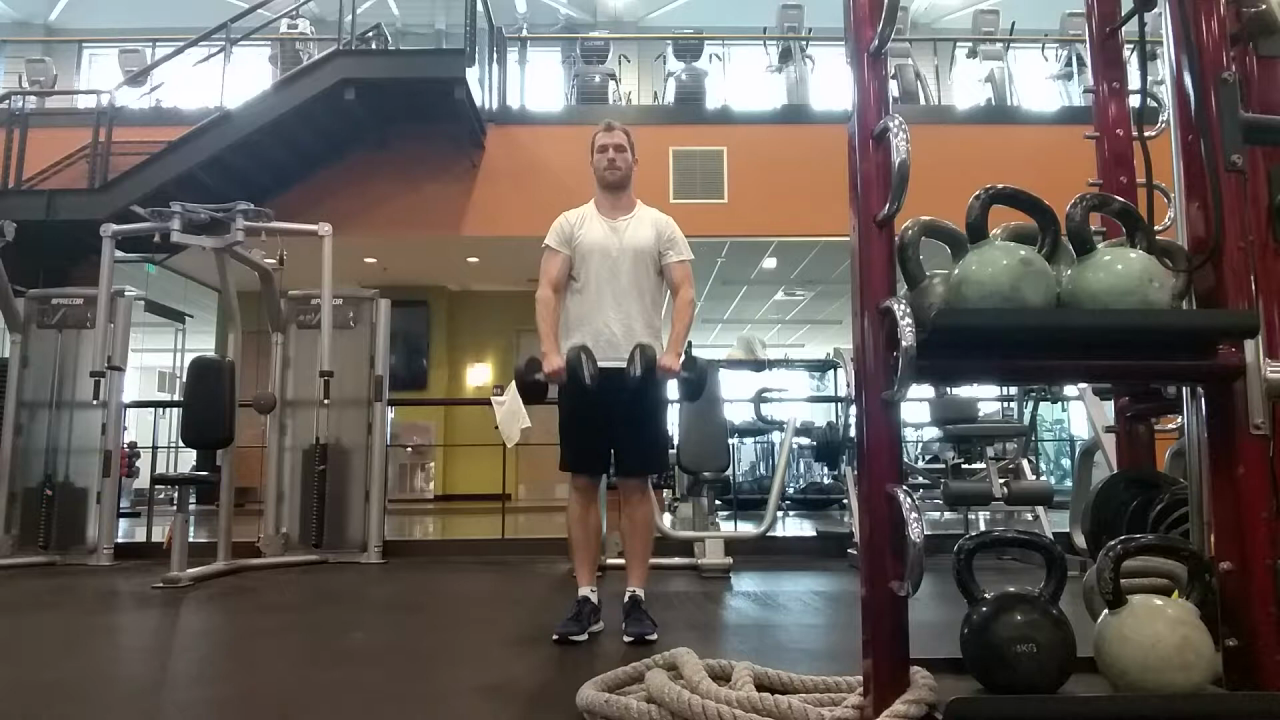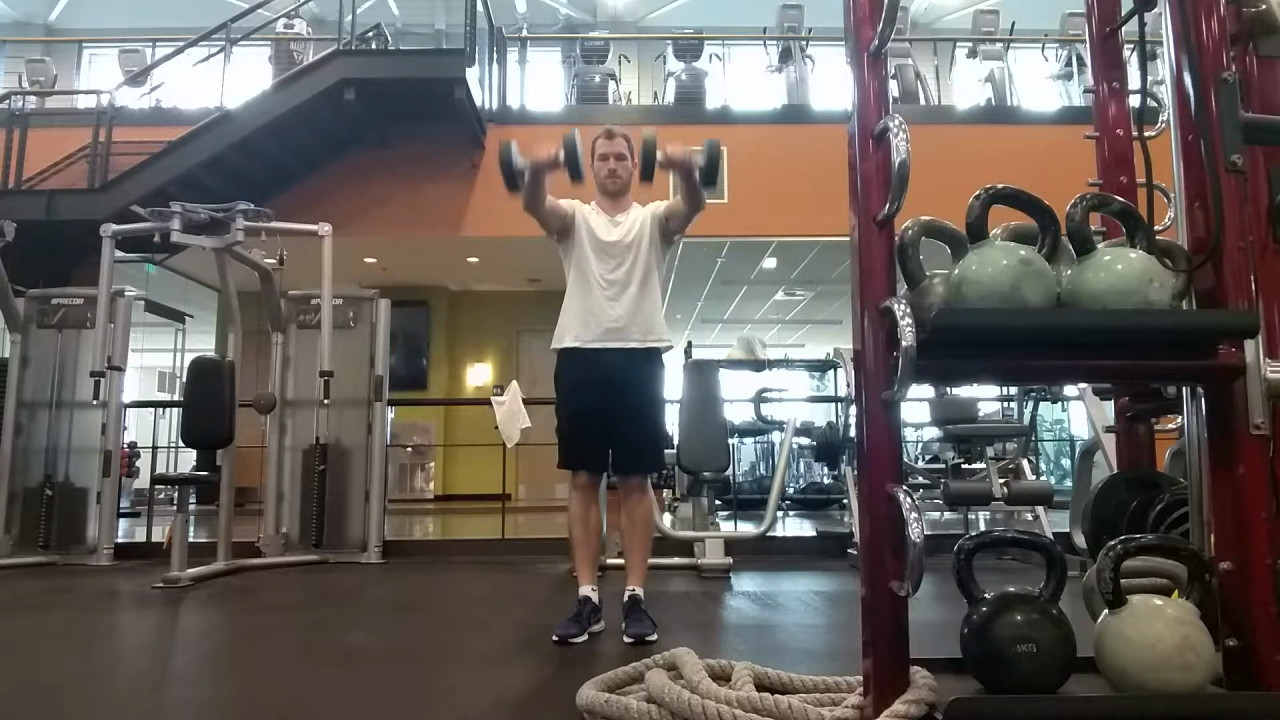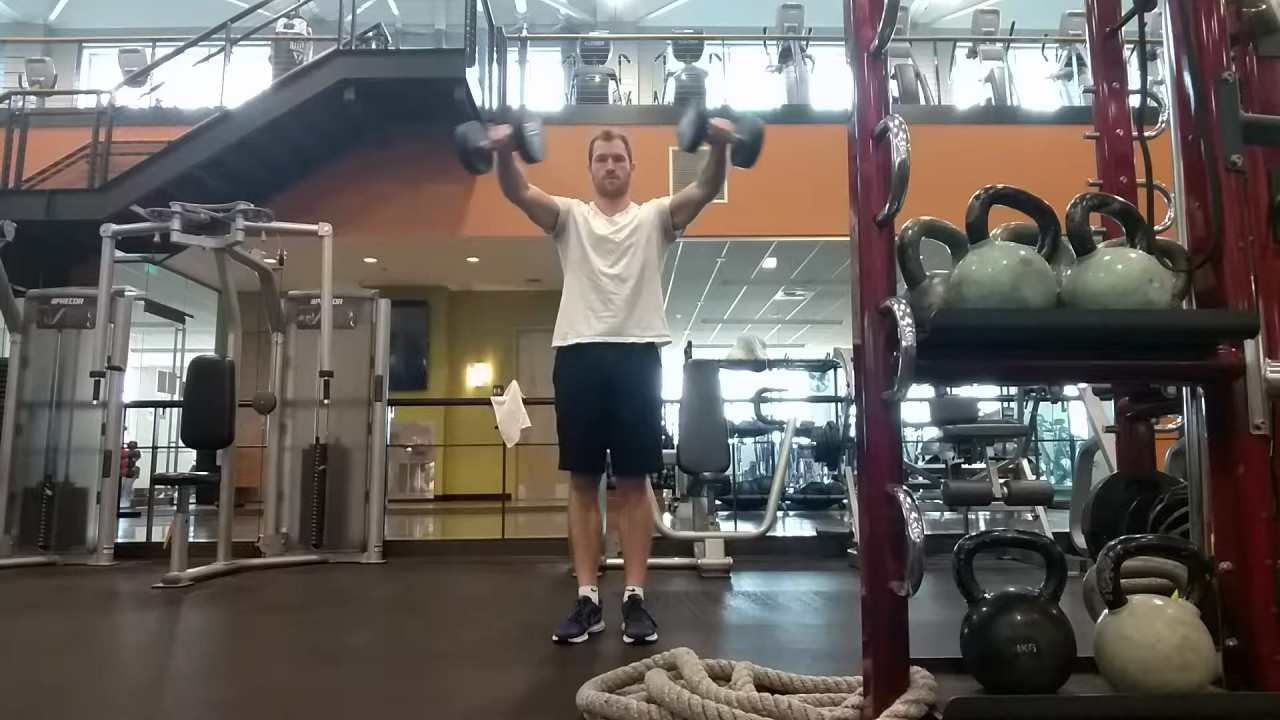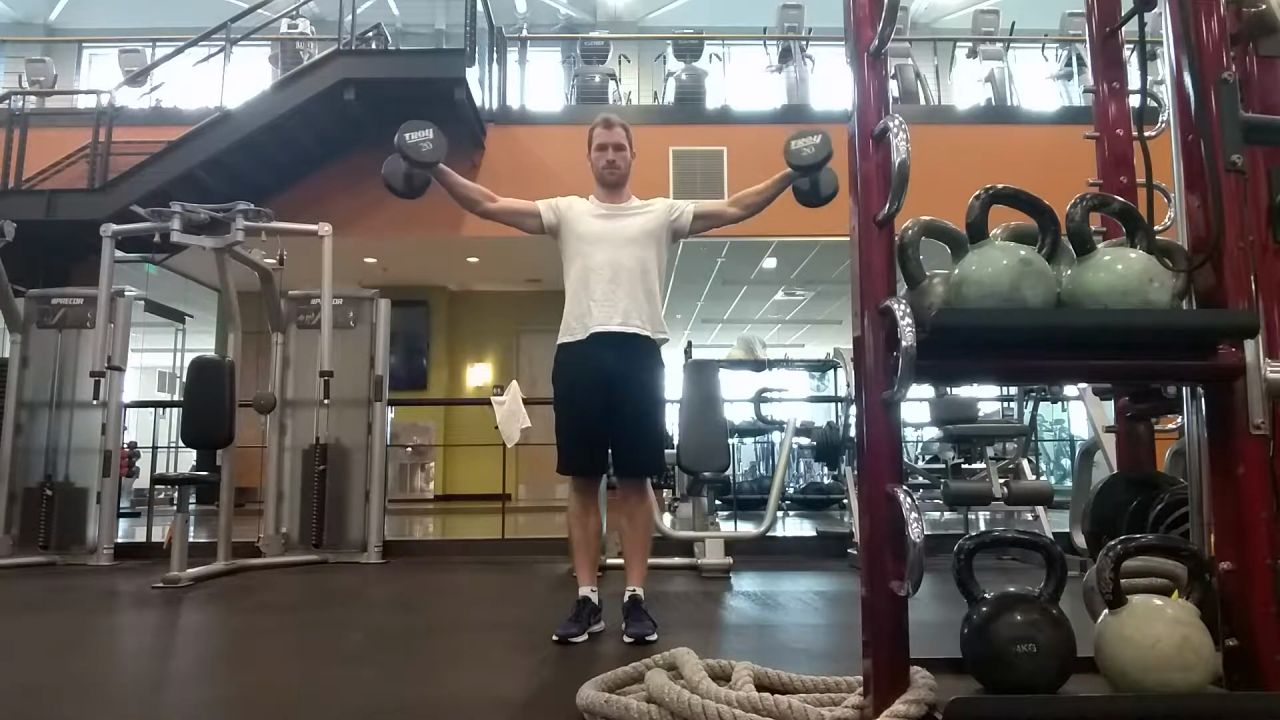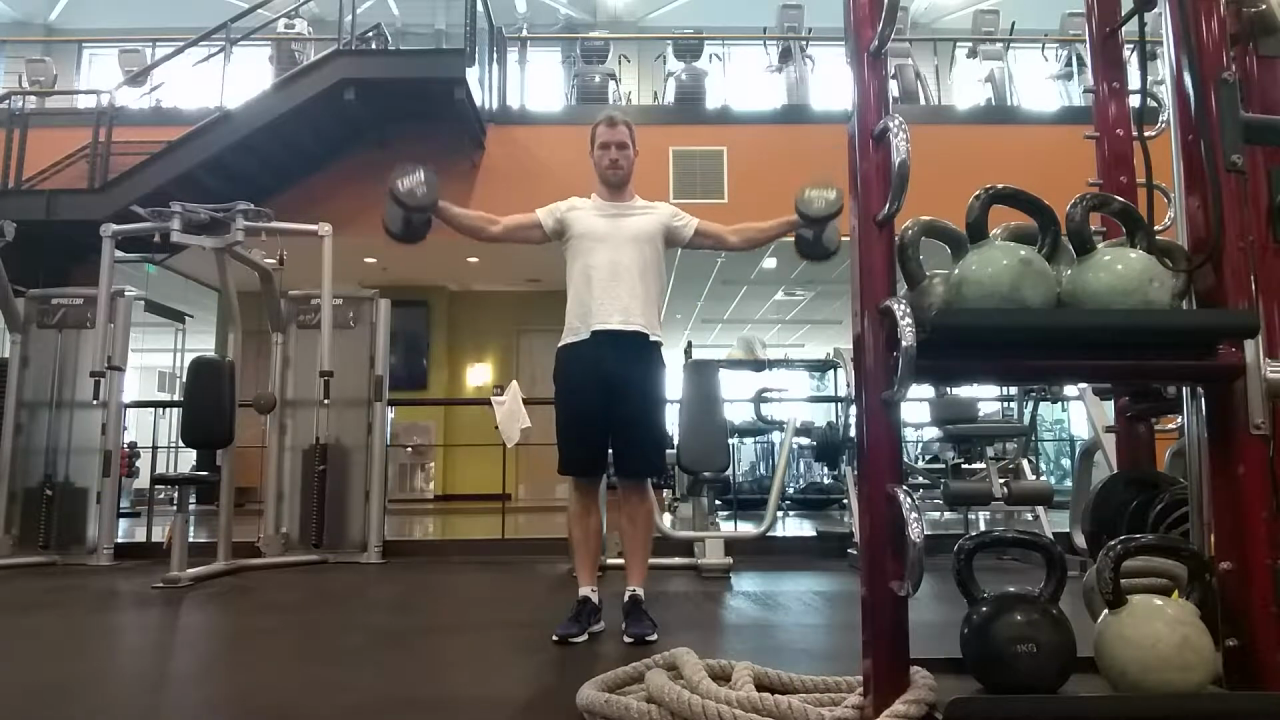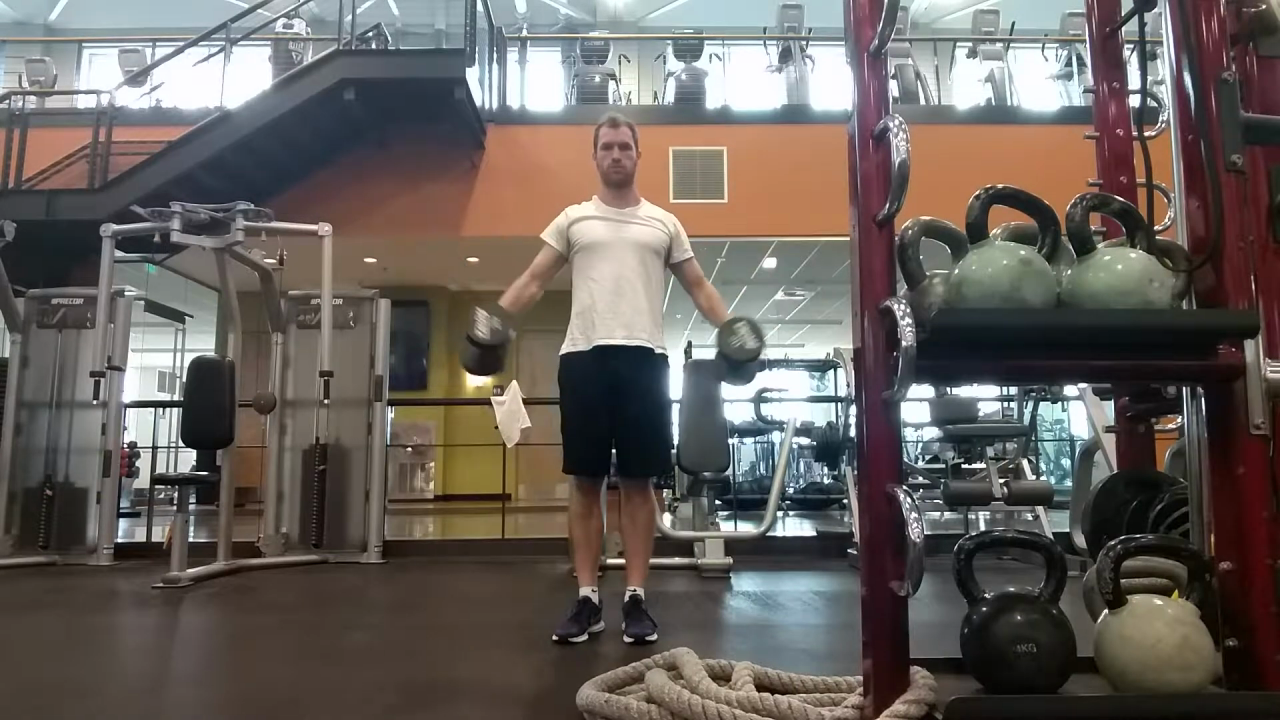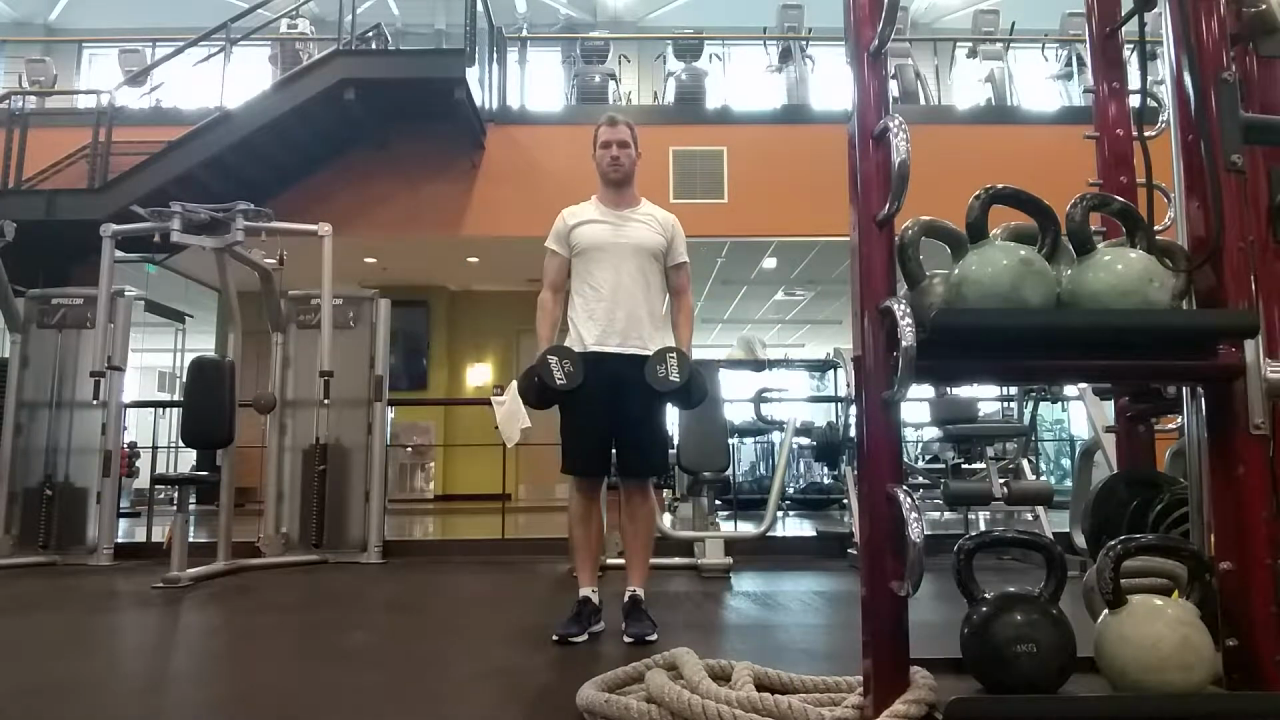
dt=0.7s
person 1, frame 1
left shoulder: (660, 225)
right shoulder: (569, 224)
left elbow: (684, 291)
right elbow: (548, 291)
left wrist: (673, 351)
right wrist: (550, 351)
left knee: (636, 484)
right knee: (583, 483)
left ankle: (635, 598)
right ankle: (586, 599)
person 1, frame 2
left shoulder: (655, 216)
right shoulder: (573, 215)
left elbow: (690, 204)
right elbow: (536, 205)
left wrist: (686, 171)
right wrist: (537, 172)
left hip: (639, 355)
right hip: (581, 355)
left knee: (635, 480)
right knee: (583, 479)
left ankle: (634, 597)
right ankle: (587, 597)
person 1, frame 3
left shoulder: (655, 216)
right shoulder: (568, 216)
left elbow: (706, 189)
right elbow: (518, 191)
left wrist: (720, 146)
right wrist: (502, 151)
left hip: (636, 354)
right hip: (579, 354)
left knee: (634, 480)
right knee: (583, 480)
left ankle: (634, 597)
right ankle: (587, 598)
person 1, frame 4
left shoulder: (662, 213)
right shoulder: (566, 212)
left elbow: (734, 208)
right elbow: (490, 204)
left wrist: (791, 174)
right wrist: (436, 170)
left hip: (637, 352)
right hip: (579, 352)
left knee: (635, 481)
right knee: (583, 482)
left ankle: (635, 597)
right ankle: (587, 598)
person 1, frame 5
left shoulder: (661, 215)
right shoulder: (569, 211)
left elbow: (731, 236)
right elbow: (495, 227)
left wrist: (797, 221)
right wrist: (437, 208)
left hip: (639, 352)
right hip: (581, 352)
left knee: (636, 481)
right knee: (583, 481)
left ankle: (635, 598)
right ankle: (587, 599)
person 1, frame 6
left shoulder: (664, 223)
right shoulder: (573, 219)
left elbow: (699, 286)
right elbow: (533, 280)
left wrist: (731, 327)
right wrist: (494, 316)
left hip: (644, 360)
right hip: (585, 359)
left knee: (638, 482)
right knee: (586, 481)
left ankle: (635, 598)
right ankle: (588, 598)
person 1, frame 7
left shoulder: (664, 223)
right shoulder: (571, 220)
left elbow: (681, 297)
right elbow: (552, 293)
left wrist: (682, 356)
right wrist: (545, 355)
left hip: (644, 364)
right hip: (584, 363)
left knee: (638, 482)
right knee: (585, 482)
left ankle: (635, 599)
right ankle: (588, 599)
